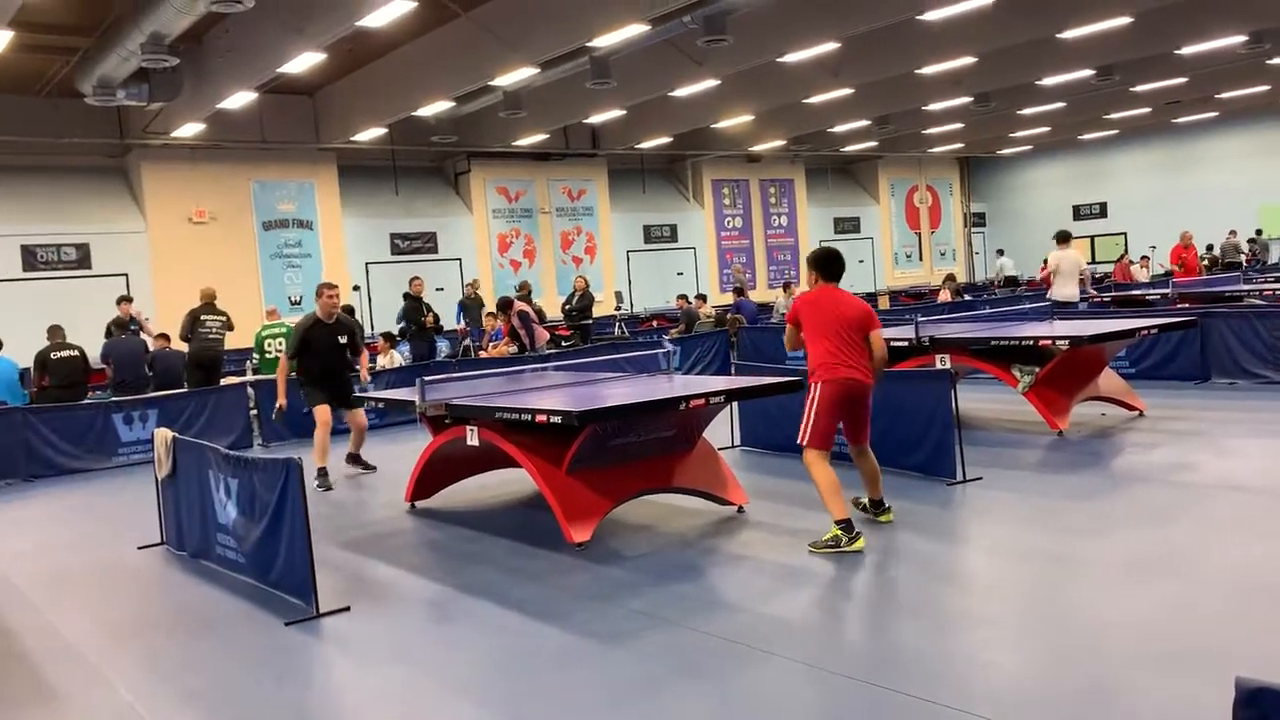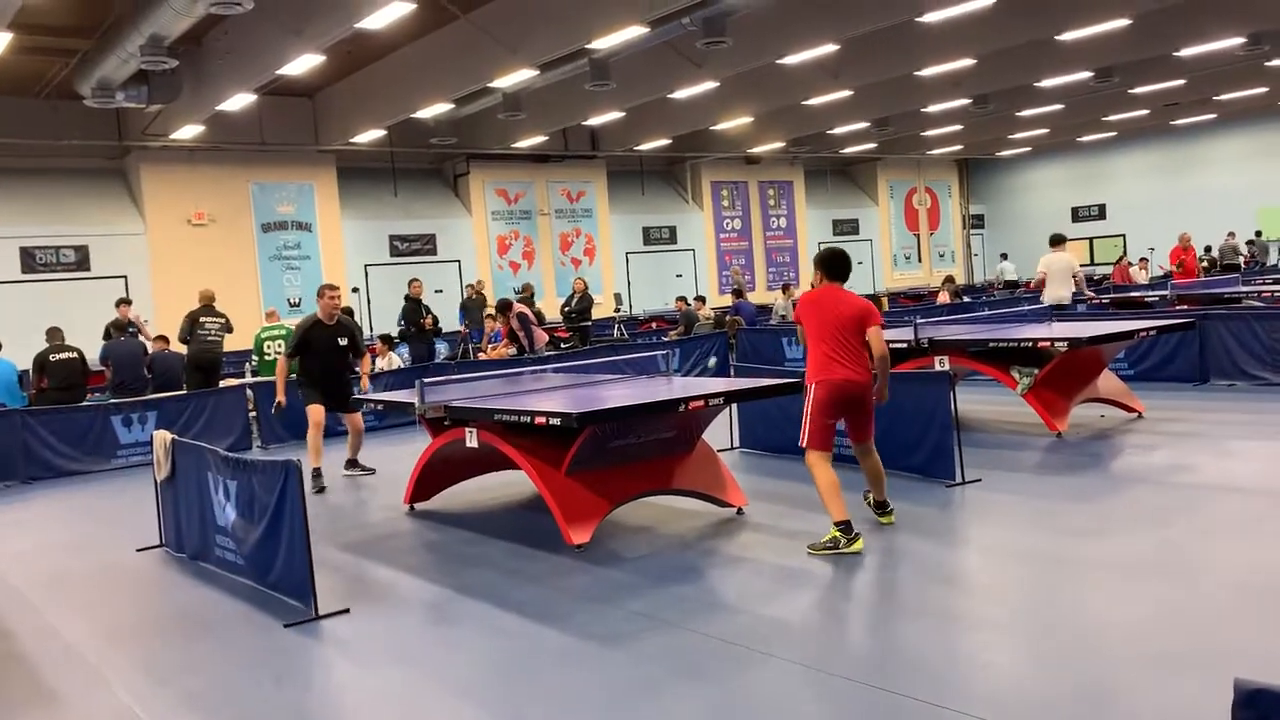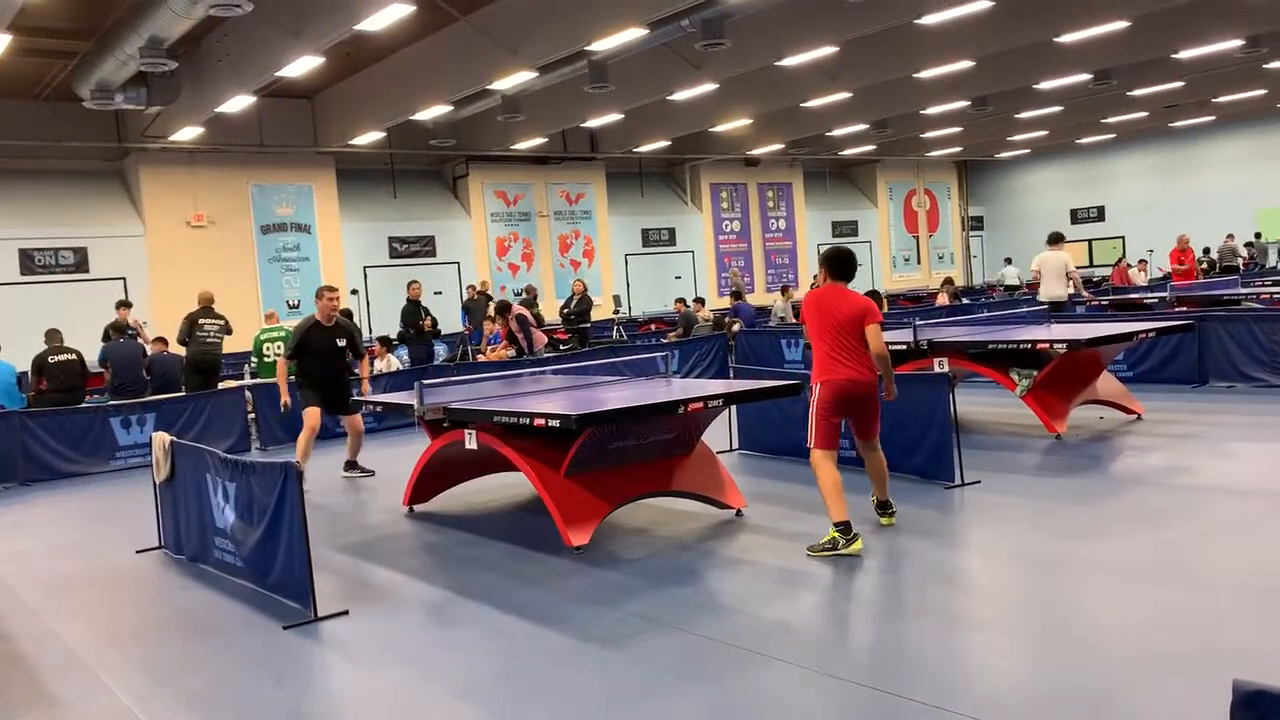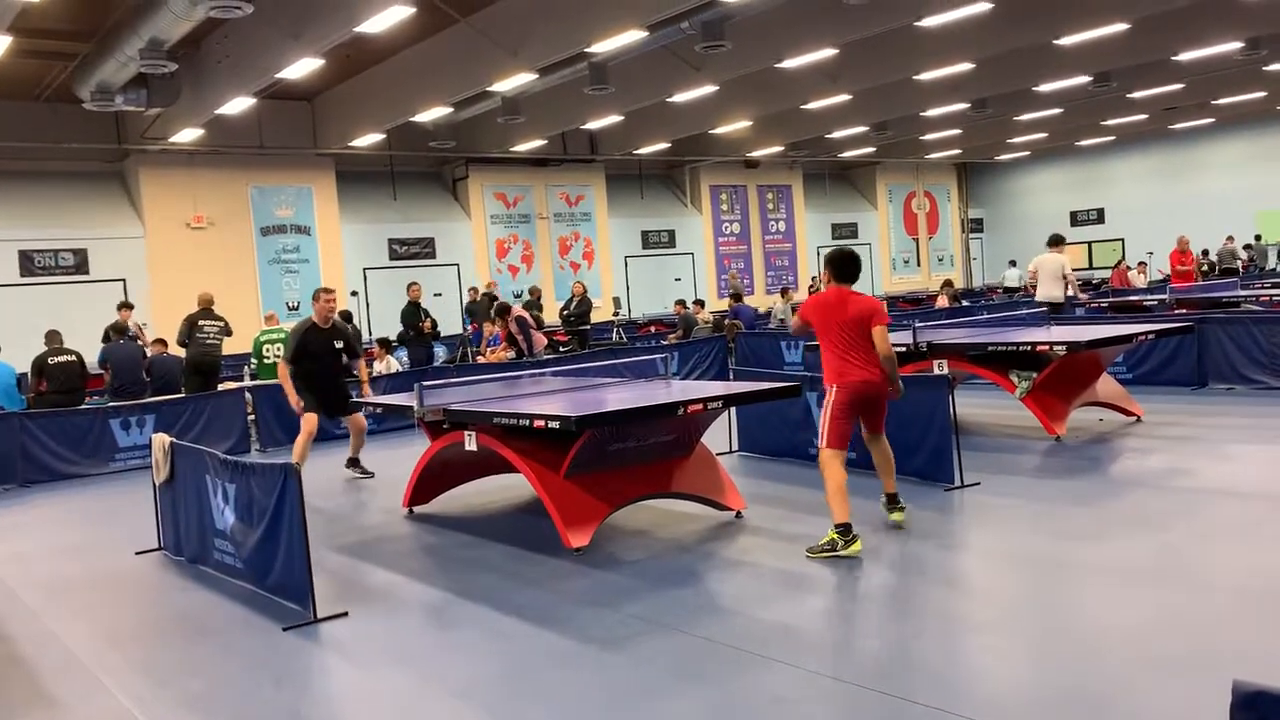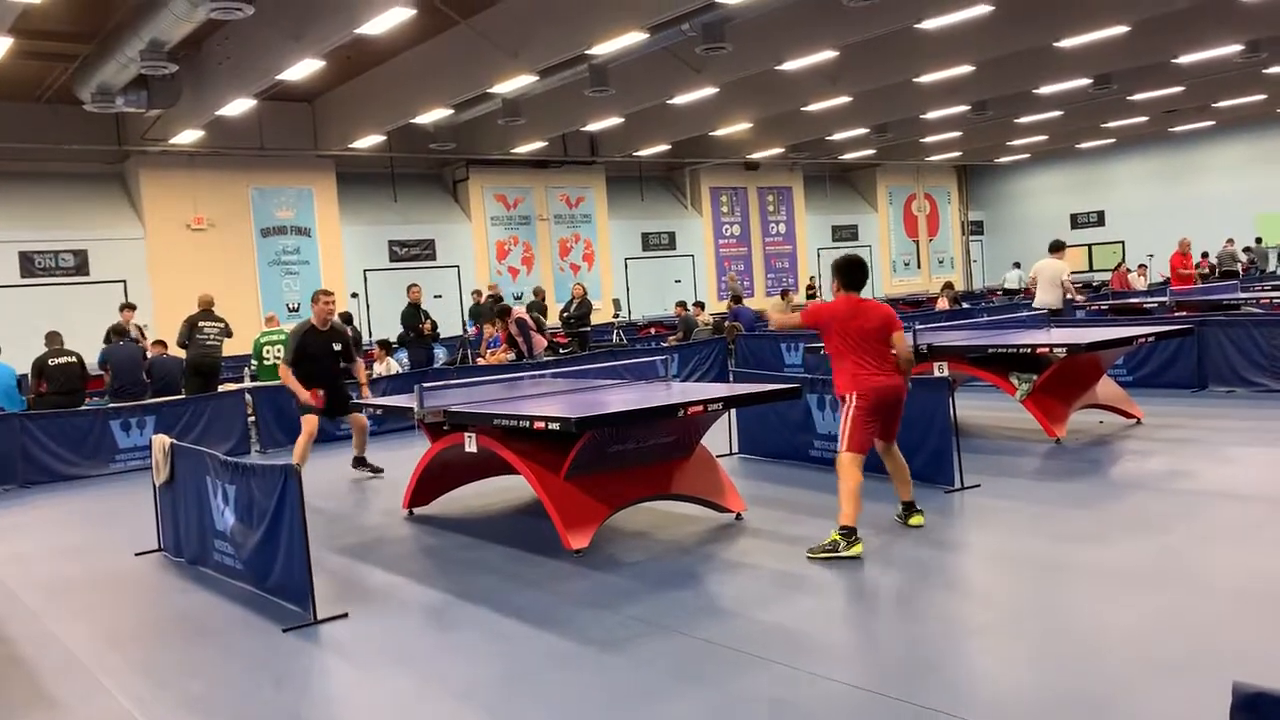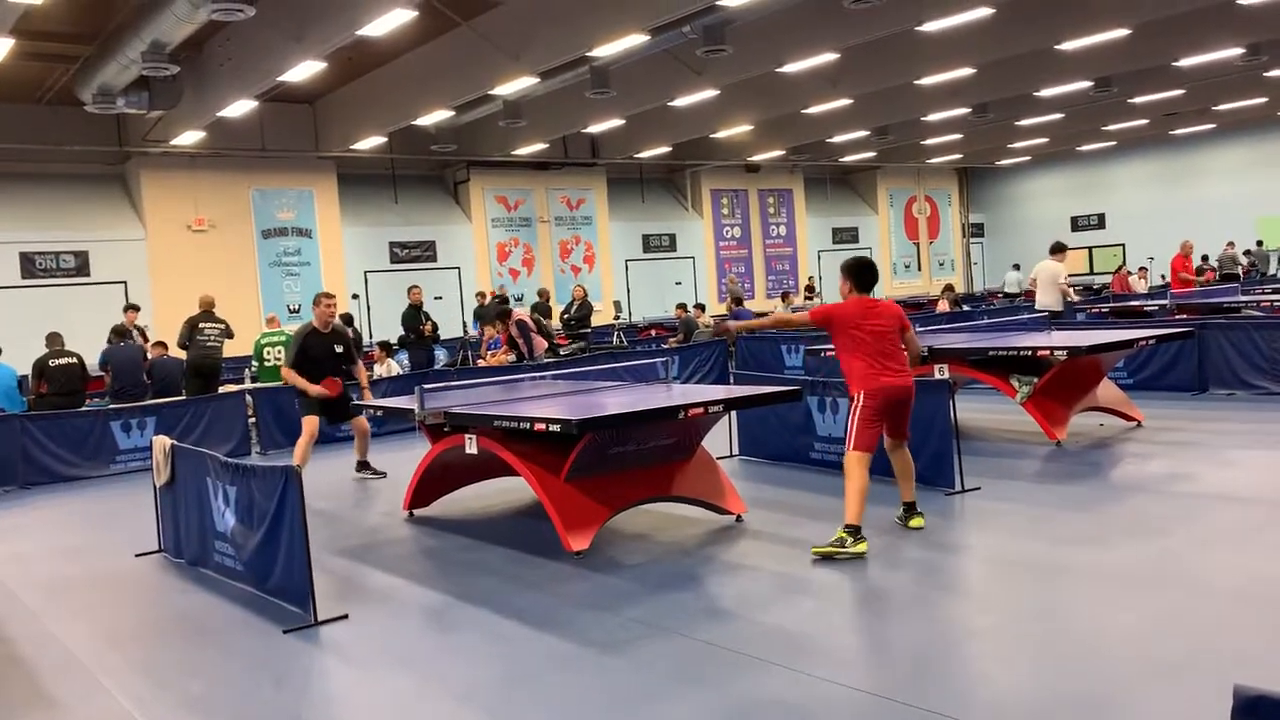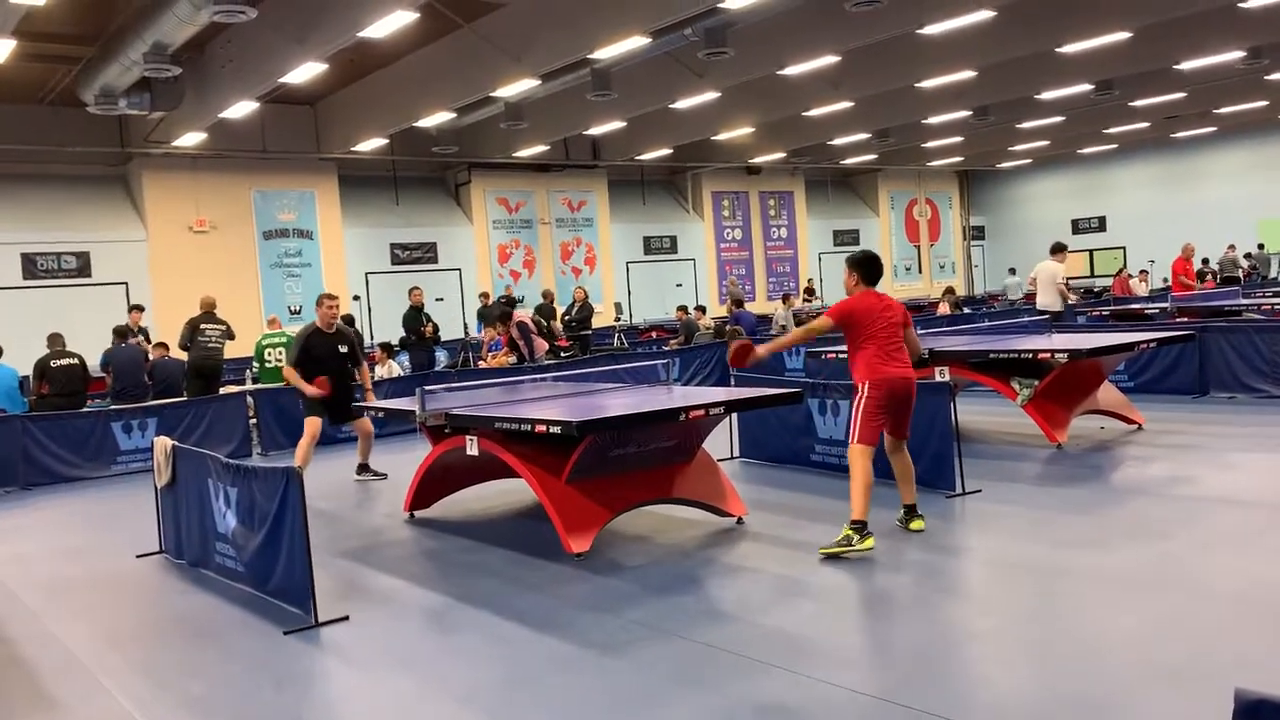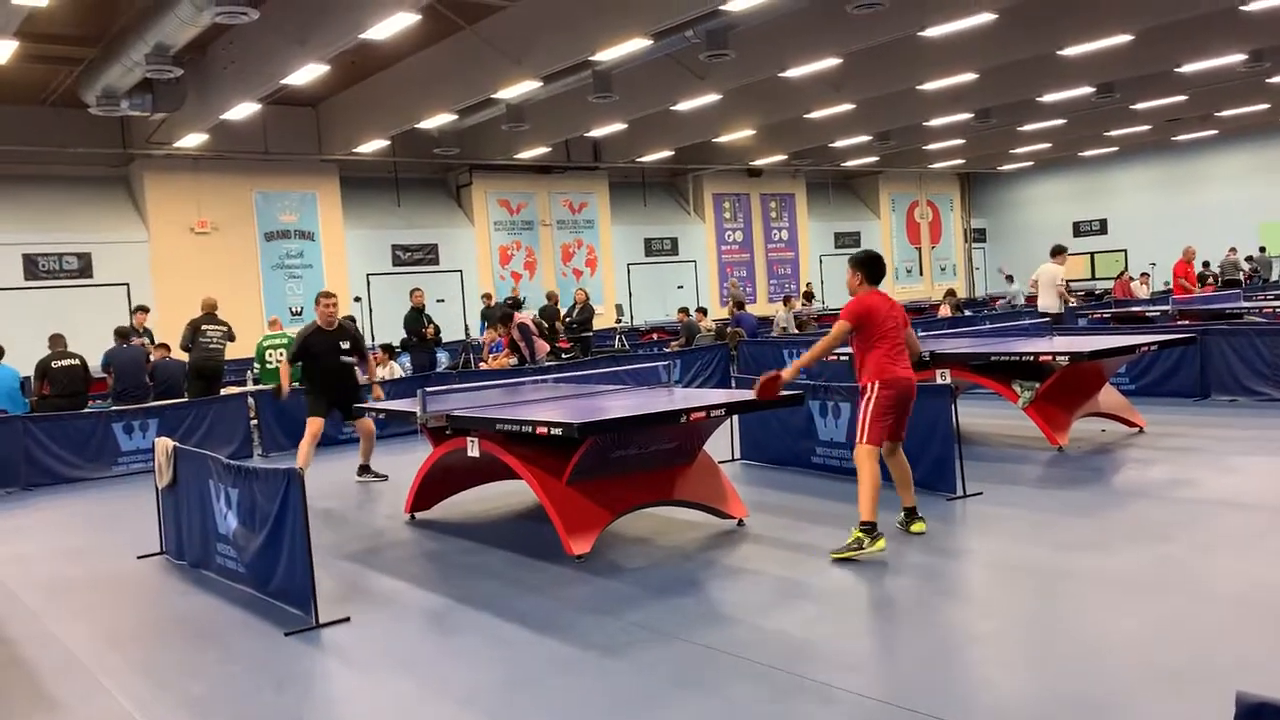
dt=0.1s
person 1, frame 1
left shoulder: (803, 301)
right shoulder: (862, 306)
left elbow: (792, 344)
right elbow: (881, 354)
right wrist: (871, 381)
left hip: (827, 384)
right hip: (860, 382)
left knee: (814, 457)
right knee: (859, 447)
left ankle: (846, 531)
right ankle: (878, 505)
person 1, frame 2
left shoulder: (806, 301)
right shoulder: (864, 306)
right elbow: (880, 352)
right wrist: (883, 384)
left hip: (823, 385)
right hip: (860, 384)
left knee: (817, 459)
right knee: (864, 448)
left ankle: (845, 532)
right ankle: (881, 505)
person 1, frame 3
left shoulder: (810, 300)
right shoulder: (865, 304)
right elbow: (878, 350)
right wrist: (889, 381)
left hip: (828, 385)
right hip: (864, 383)
left knee: (822, 458)
right knee: (869, 445)
left ankle: (844, 533)
right ankle: (884, 506)
person 1, frame 4
left shoulder: (815, 303)
right shoulder: (872, 305)
left elbow: (796, 327)
right elbow: (885, 351)
right wrist: (893, 380)
left hip: (843, 388)
right hip: (874, 383)
left knee: (830, 459)
right knee: (876, 440)
left ankle: (844, 534)
right ankle: (893, 502)
person 1, frame 5
left shoulder: (824, 312)
right shoulder: (884, 311)
left elbow: (782, 323)
right elbow: (905, 354)
left wrist: (773, 315)
right wrist: (901, 380)
left hip: (859, 393)
right hip: (891, 389)
left knee: (848, 462)
right knee: (887, 445)
left ankle: (847, 536)
right ankle: (910, 509)
person 1, frame 6
left shoulder: (834, 313)
right shoulder: (894, 310)
left elbow: (786, 320)
right elbow: (915, 351)
left wrist: (743, 325)
left hip: (870, 391)
right hip: (903, 386)
left knee: (856, 461)
right knee: (897, 444)
left ankle: (852, 534)
right ankle: (911, 510)
person 1, frame 7
left shoulder: (849, 307)
right shoulder: (896, 307)
left elbow: (810, 331)
right elbow: (914, 346)
left wrist: (767, 349)
left hip: (874, 385)
right hip: (904, 380)
left knee: (859, 454)
right knee: (896, 445)
left ankle: (858, 531)
right ankle: (911, 512)
person 1, frame 8
left shoulder: (859, 304)
right shoulder: (895, 306)
left elbow: (830, 341)
right elbow: (913, 347)
left wrist: (794, 367)
left hip: (880, 384)
right hip: (904, 381)
left knee: (865, 454)
right knee: (892, 448)
left ankle: (868, 532)
right ankle: (911, 515)
person 2, frame 1
left shoulder: (347, 324)
right shoulder: (305, 326)
left elbow: (361, 351)
right elbow: (286, 360)
left wrist: (364, 369)
right wrist: (281, 395)
left hip: (341, 382)
right hip: (314, 384)
left knee: (361, 424)
right knee: (324, 421)
left ankle: (353, 456)
right ankle: (321, 472)
person 2, frame 2
left shoulder: (349, 326)
right shoulder: (306, 327)
left elbow: (363, 354)
right elbow: (285, 359)
left wrist: (364, 375)
right wrist: (280, 392)
left hip: (340, 385)
right hip: (311, 385)
left knee: (357, 427)
right knee: (317, 422)
left ankle: (352, 462)
right ankle: (316, 474)
person 2, frame 3
left shoulder: (347, 328)
right shoulder: (304, 328)
left elbow: (362, 356)
right elbow: (284, 361)
left wrist: (365, 380)
right wrist: (284, 392)
left hip: (339, 386)
right hip: (310, 387)
left knee: (357, 429)
right knee: (312, 425)
left ankle: (351, 465)
person 2, frame 4
left shoulder: (342, 330)
right shoulder: (301, 331)
left elbow: (357, 358)
right elbow: (284, 367)
left wrist: (365, 383)
right wrist: (292, 396)
left hip: (337, 388)
right hip: (308, 390)
left knee: (360, 426)
right knee: (309, 429)
left ankle: (353, 461)
person 2, frame 5
left shoulder: (340, 332)
right shoulder: (300, 332)
left elbow: (354, 361)
right elbow: (284, 369)
left wrist: (364, 386)
right wrist: (301, 393)
left hip: (336, 388)
right hip: (310, 392)
left knee: (362, 424)
right knee: (310, 430)
left ankle: (359, 461)
person 2, frame 6
left shoulder: (341, 334)
right shoulder: (302, 335)
left elbow: (355, 364)
right elbow: (287, 371)
left wrist: (365, 389)
right wrist: (309, 388)
left hip: (338, 393)
right hip: (311, 394)
left knee: (363, 429)
right knee: (310, 432)
left ankle: (362, 465)
person 2, frame 7
left shoulder: (346, 334)
right shoulder: (305, 336)
left elbow: (360, 364)
right elbow: (288, 370)
left wrist: (368, 391)
right wrist: (306, 388)
left hip: (343, 393)
right hip: (314, 394)
left knee: (367, 430)
right knee: (312, 433)
left ankle: (363, 468)
person 2, frame 8
left shoulder: (350, 330)
right shoulder: (308, 334)
left elbow: (366, 358)
right elbow: (288, 362)
left wrist: (375, 385)
right wrist: (284, 384)
left hip: (348, 390)
right hip: (318, 392)
left knee: (368, 430)
right knee: (312, 433)
left ankle: (364, 470)
